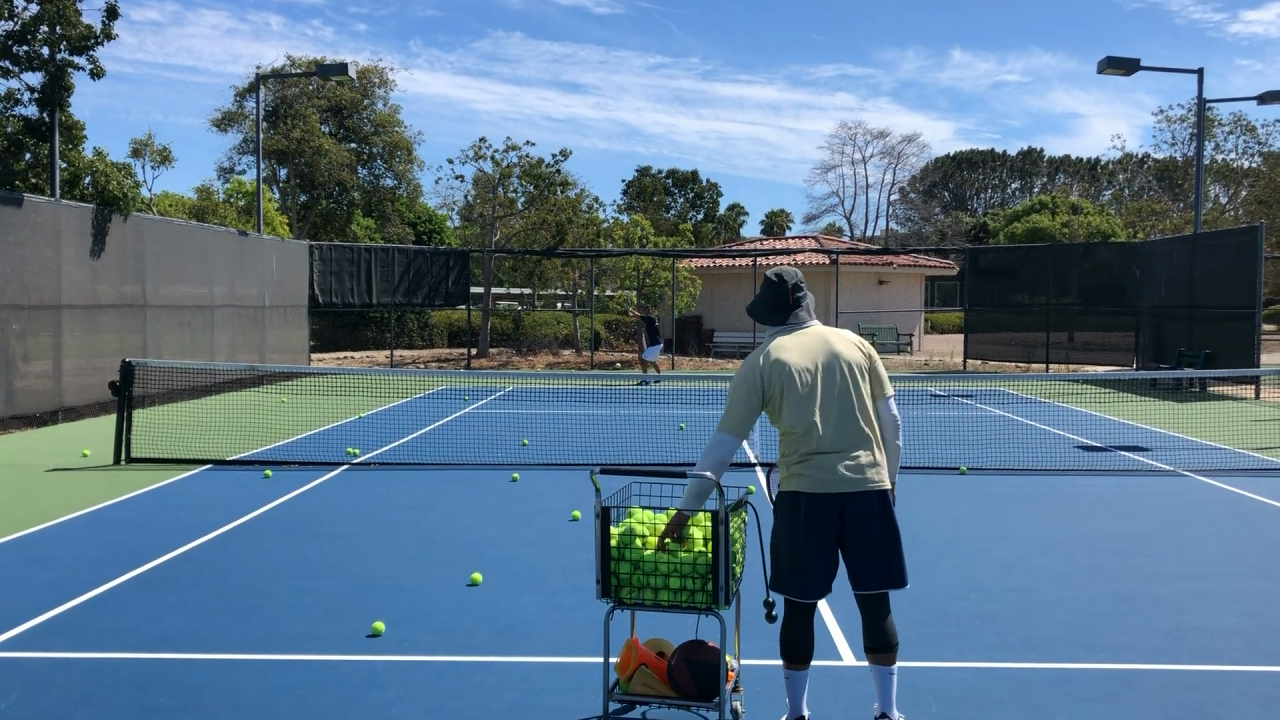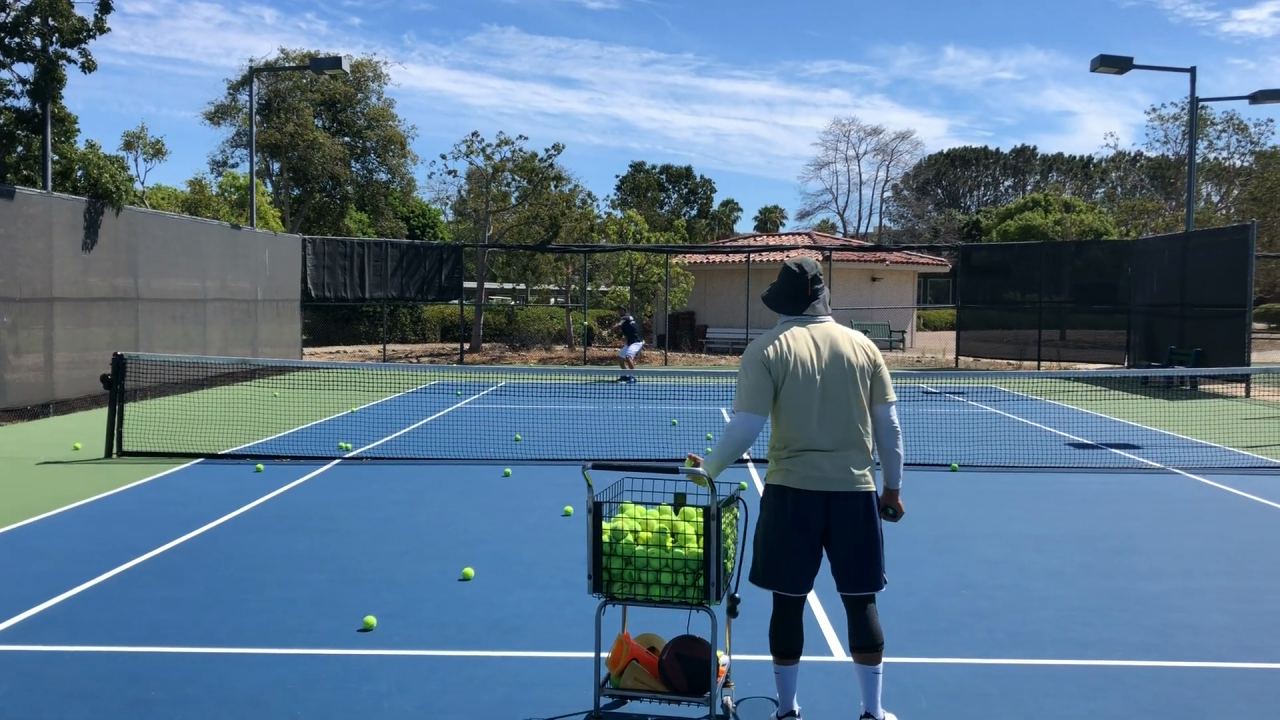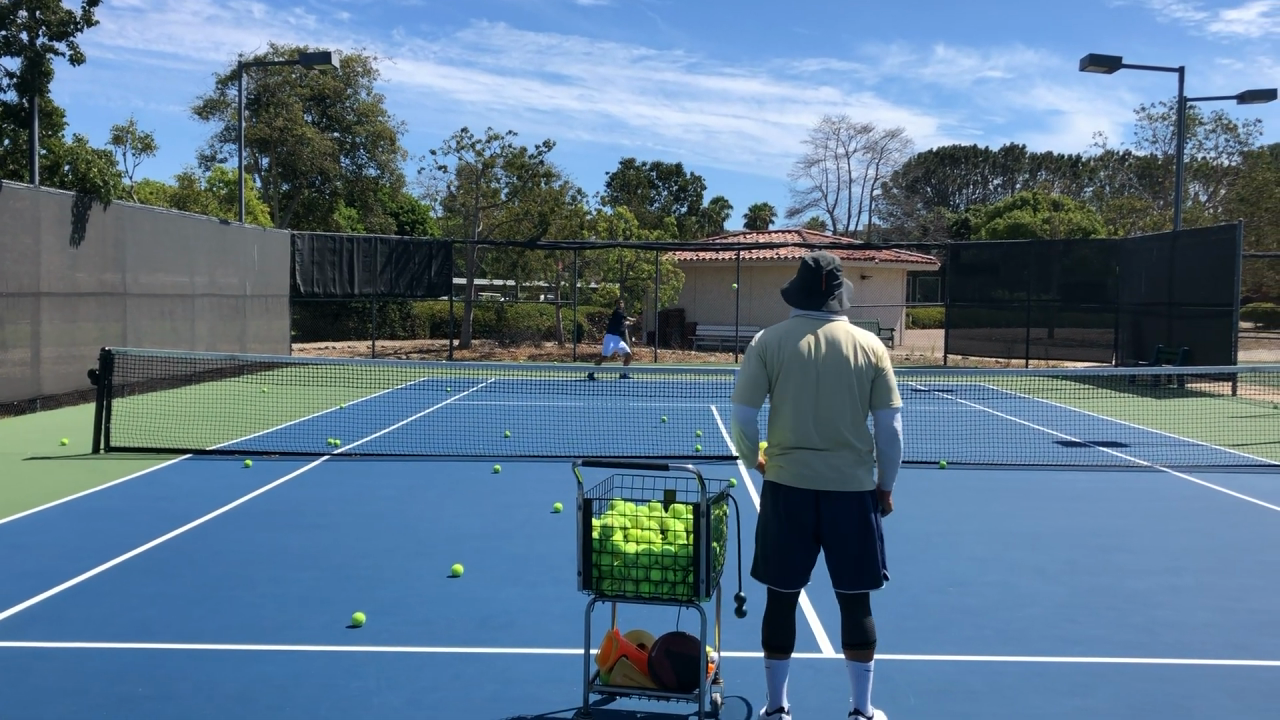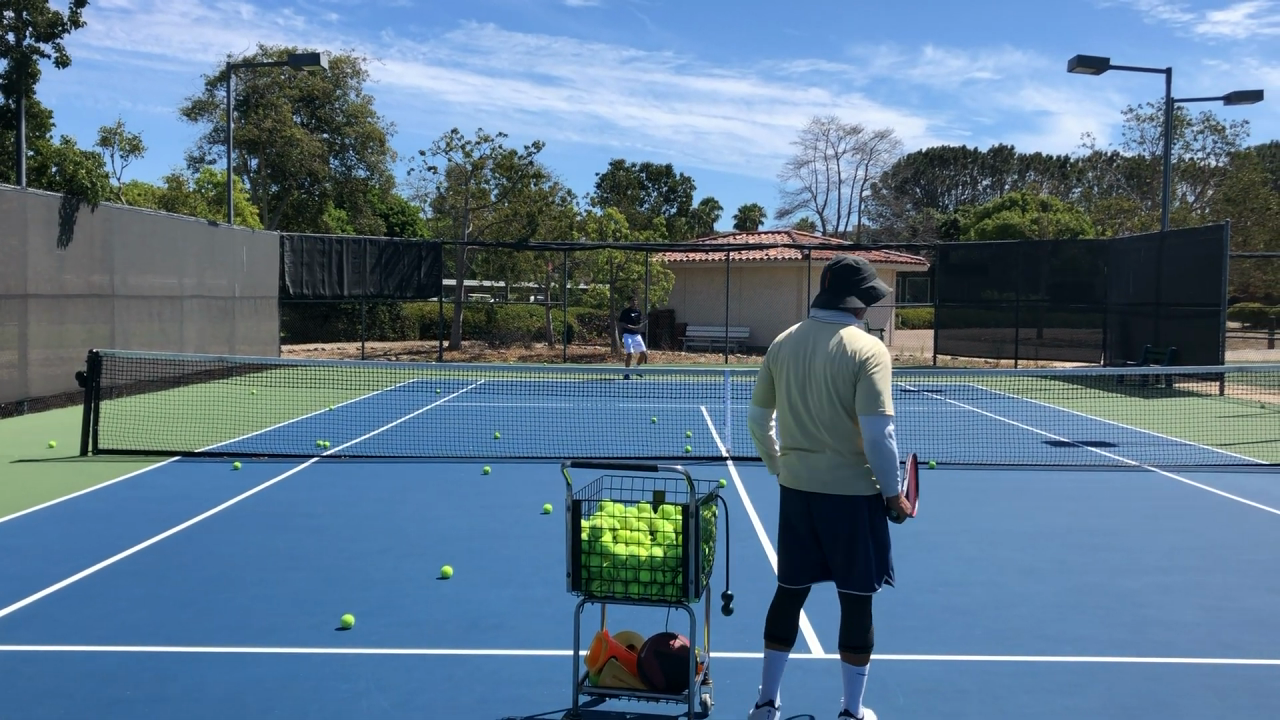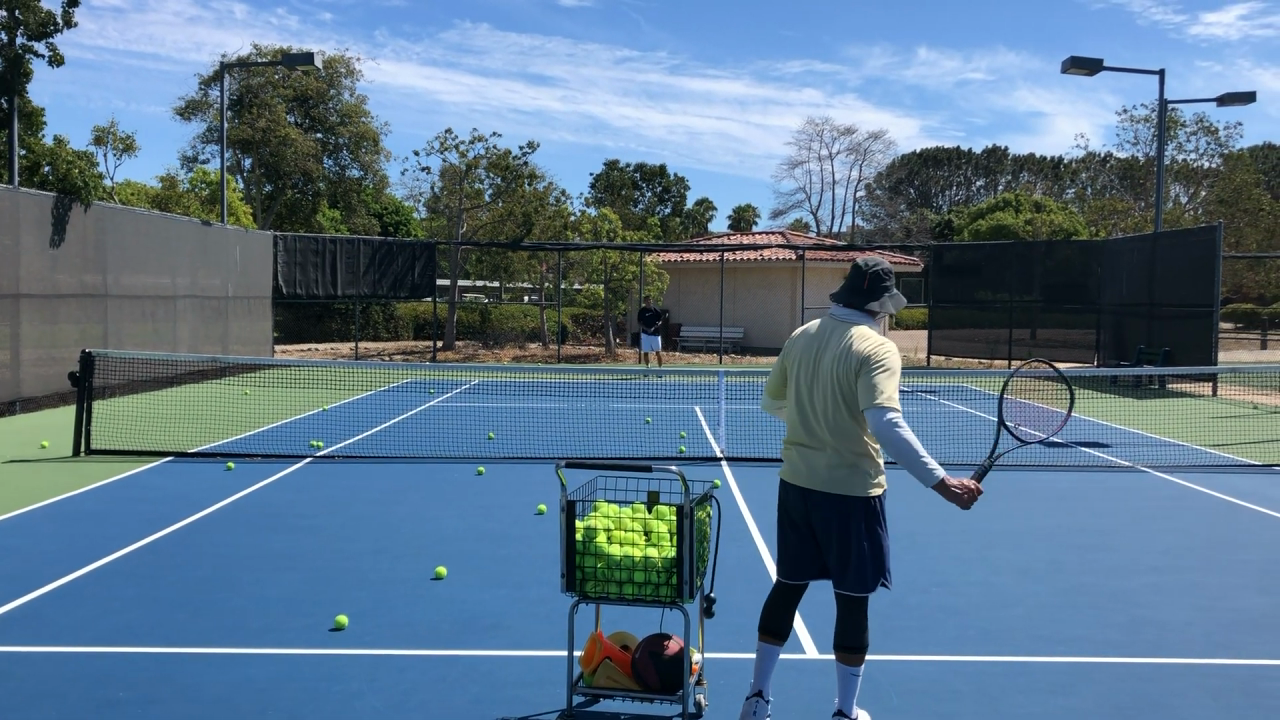
dt=0.5s
person 1, frame 1
left shoulder: (760, 363)
right shoulder: (854, 343)
left elbow: (722, 446)
right elbow: (890, 419)
left wrist: (686, 510)
right wrist: (888, 476)
left hip: (805, 494)
right hip: (869, 489)
left knee: (800, 608)
right knee: (876, 604)
person 1, frame 2
left shoulder: (766, 349)
right shoulder: (861, 344)
left elbow: (745, 427)
right elbow: (889, 425)
left wrist: (707, 467)
right wrist: (892, 486)
left hip: (791, 491)
right hip: (854, 491)
left knee: (788, 603)
right knee: (861, 603)
person 1, frame 3
left shoulder: (768, 341)
right shoulder: (869, 345)
left elbow: (741, 417)
right elbow: (889, 428)
left wrist: (754, 458)
right wrist: (885, 485)
left hip: (787, 487)
right hip: (852, 489)
left knee: (781, 598)
right knee: (855, 601)
person 1, frame 4
left shoulder: (783, 342)
right shoulder: (867, 348)
left elbow: (757, 417)
right elbow: (878, 433)
left wrist: (776, 465)
right wrist: (893, 492)
left hip: (797, 488)
right hip: (852, 493)
left knee: (790, 592)
right knee: (856, 601)
person 1, frame 5
left shoulder: (801, 336)
right shoulder: (875, 348)
left elbow: (772, 401)
right elbow: (886, 427)
right wrist: (942, 482)
left hip: (796, 484)
right hip: (851, 493)
left knee: (788, 585)
right knee: (852, 601)
